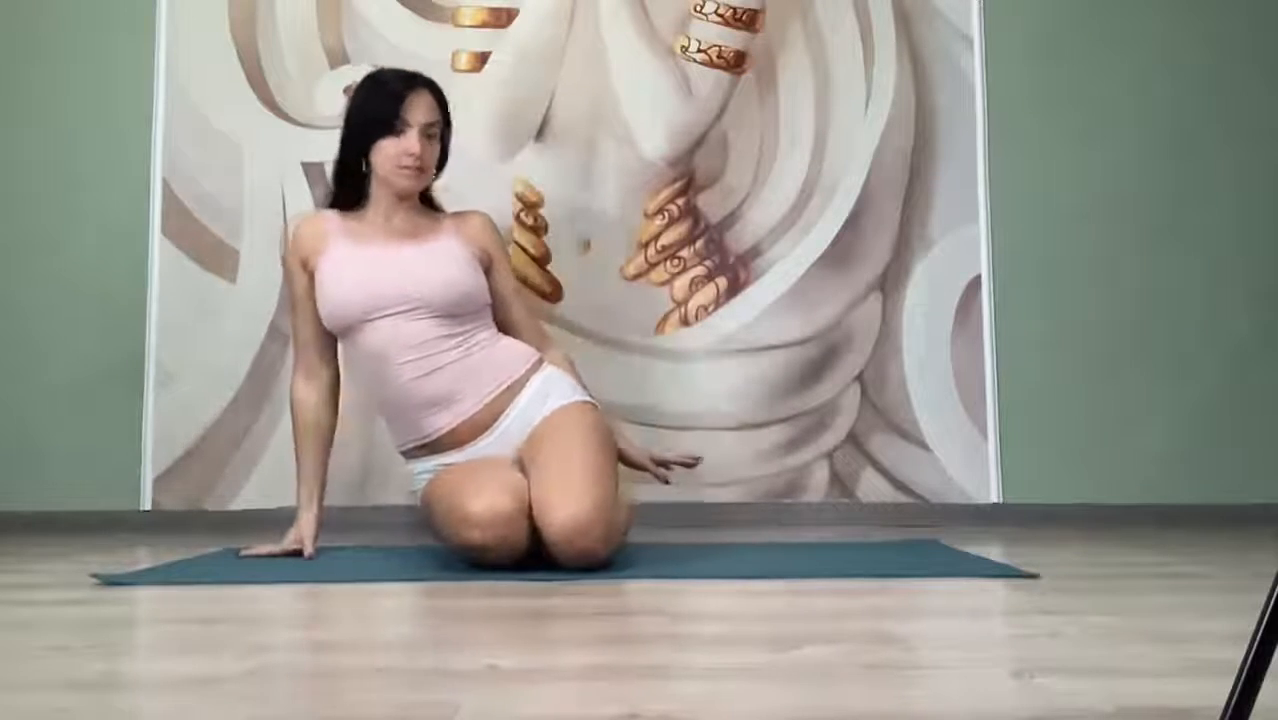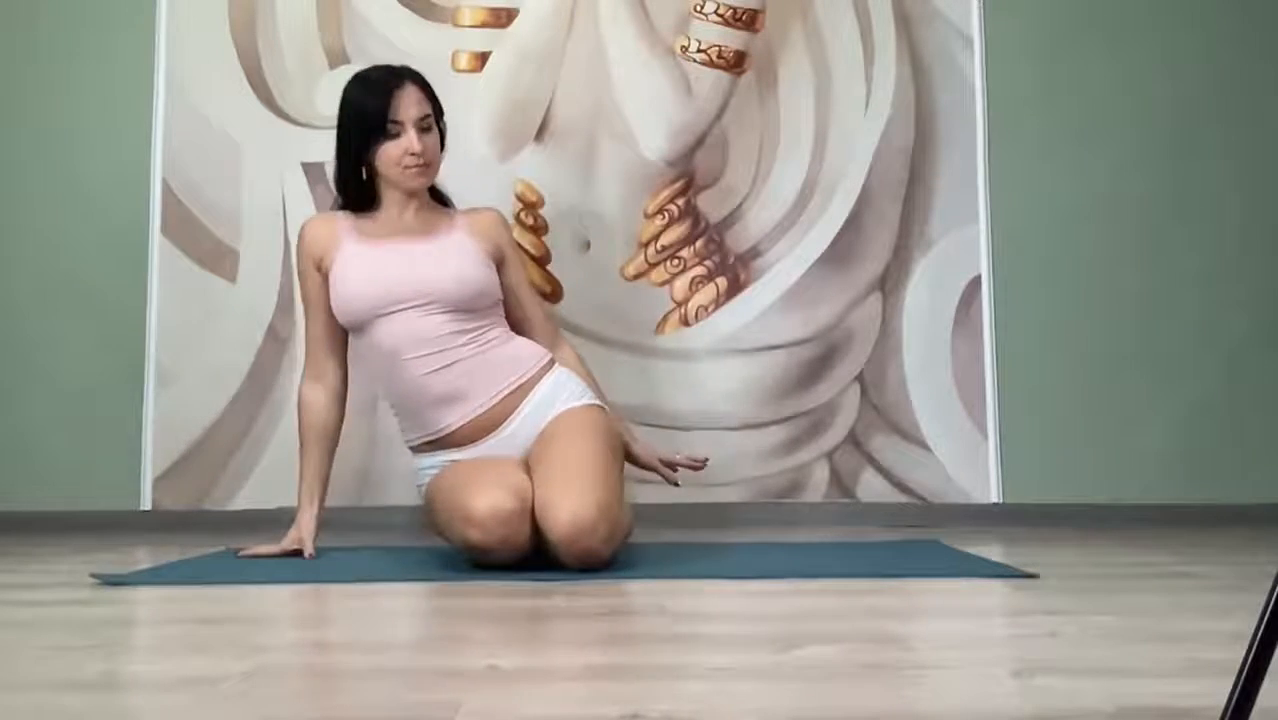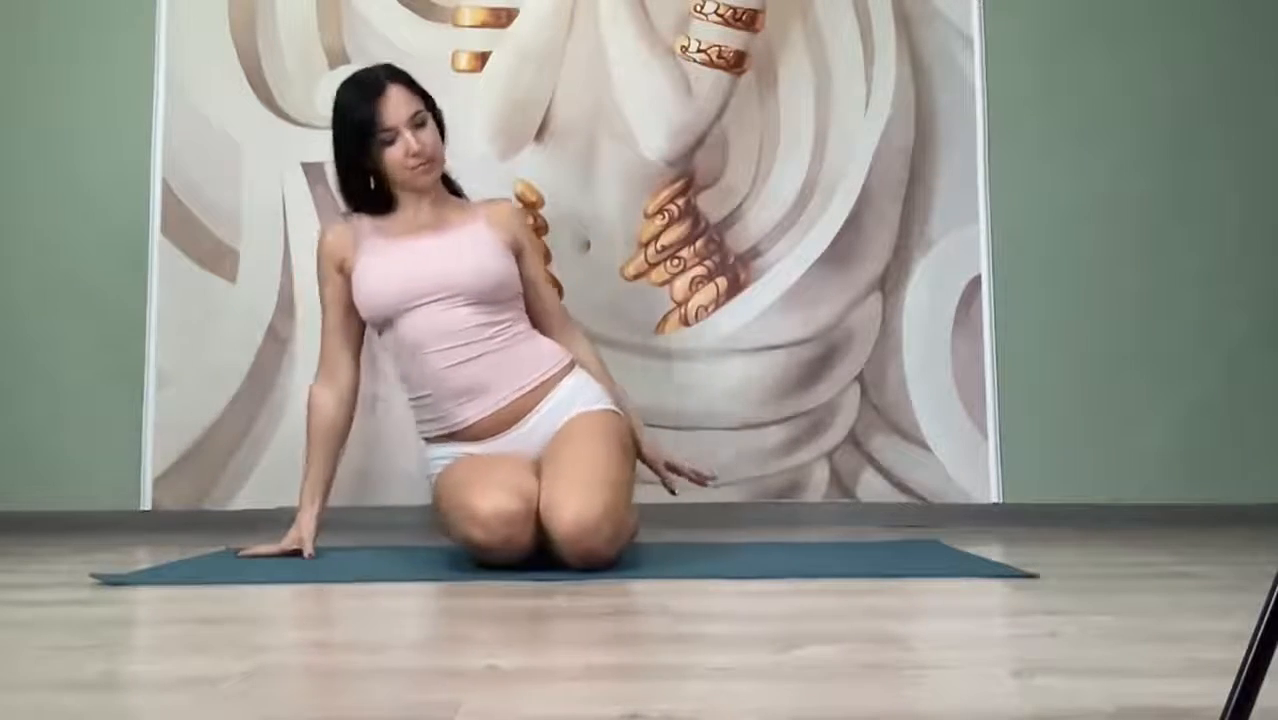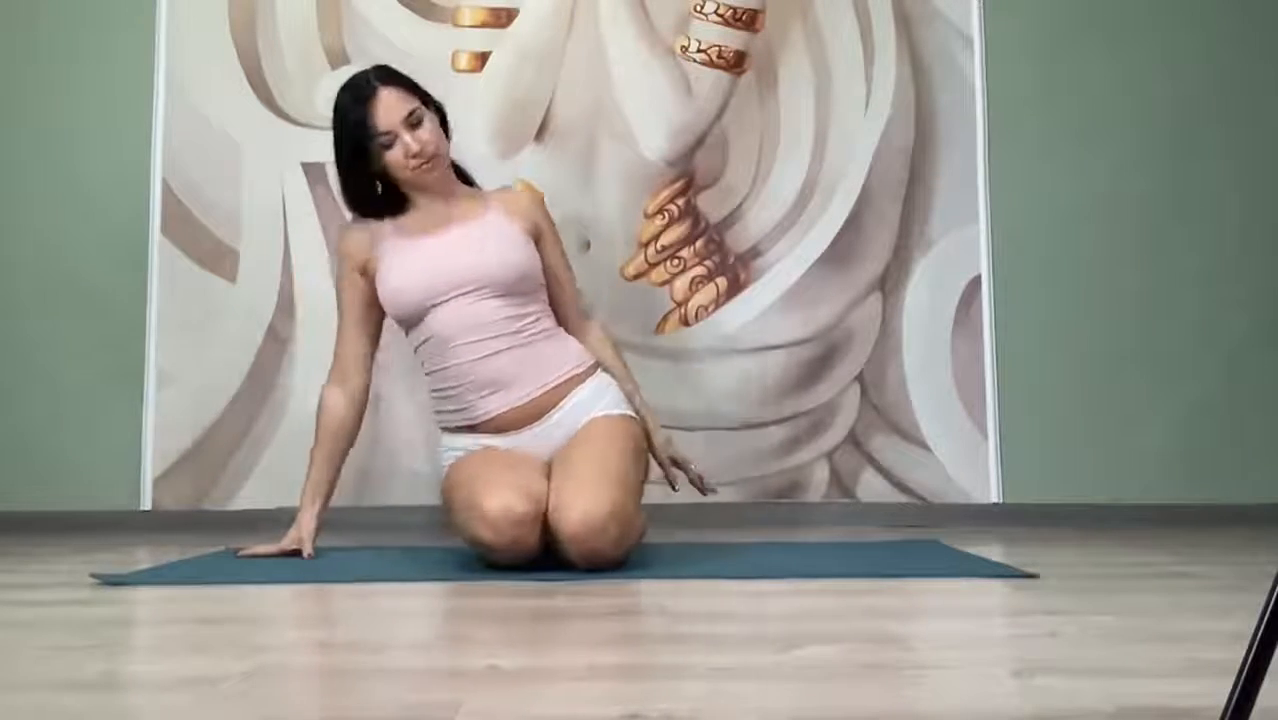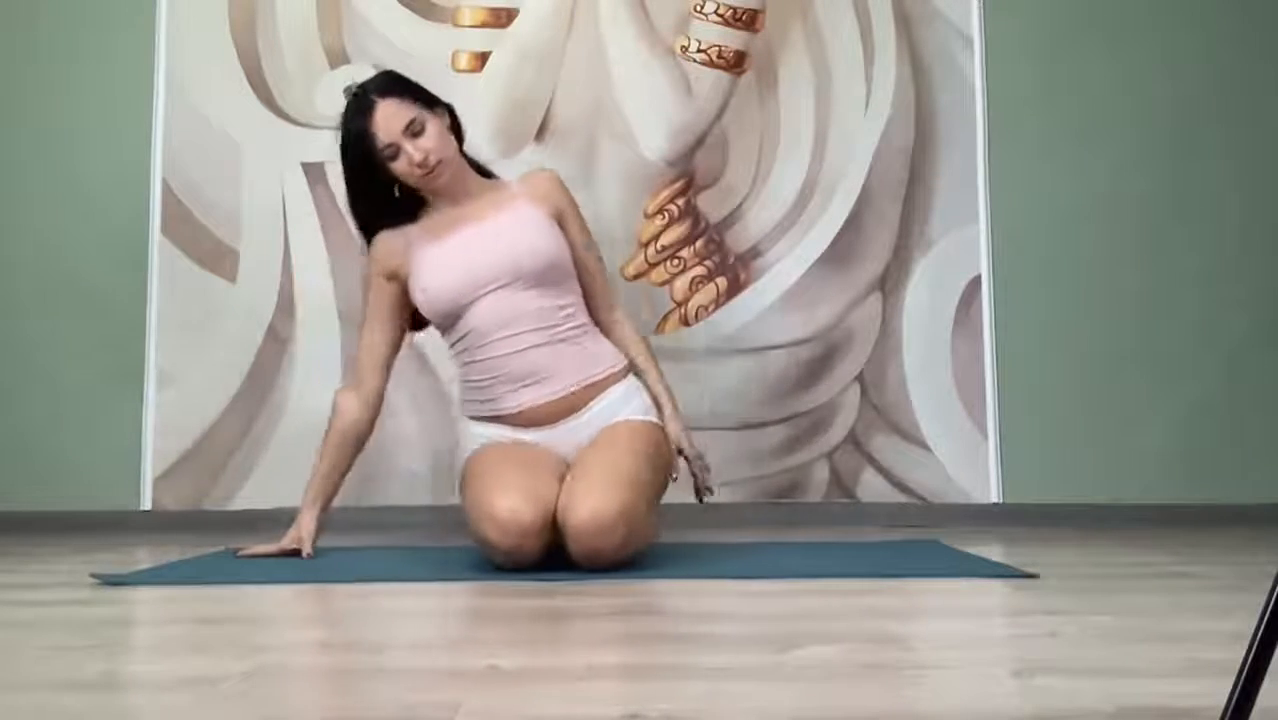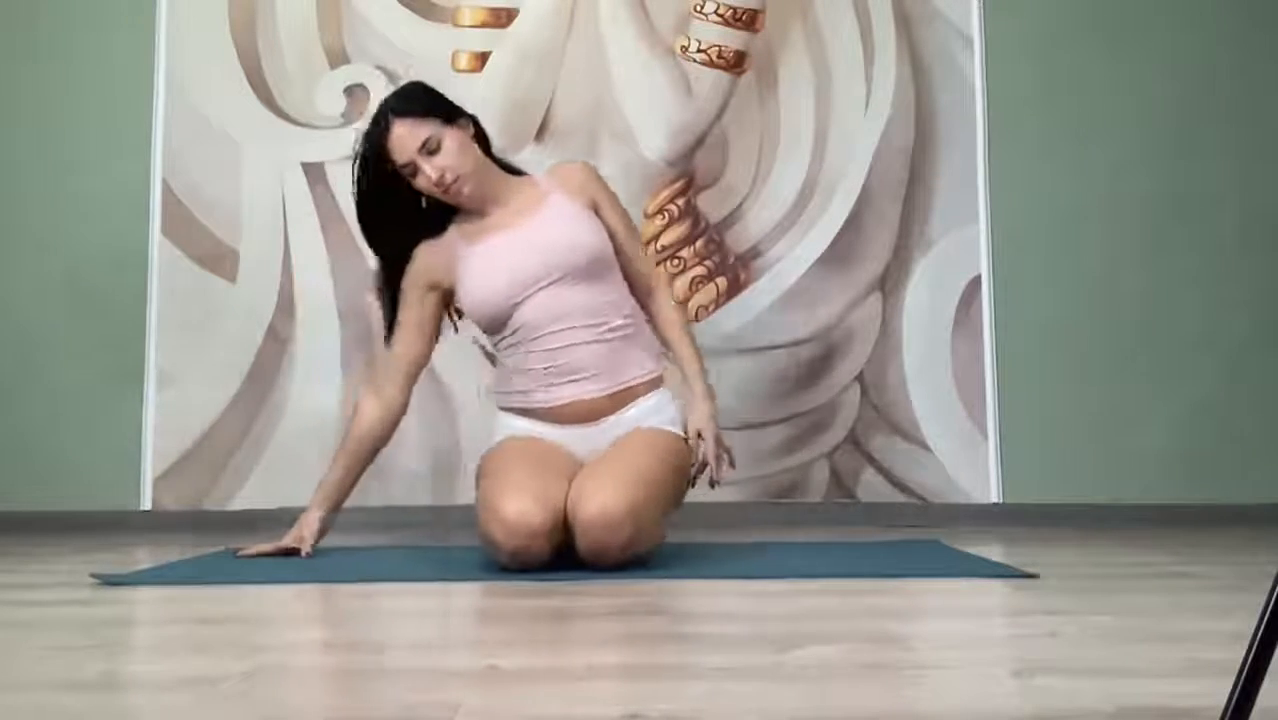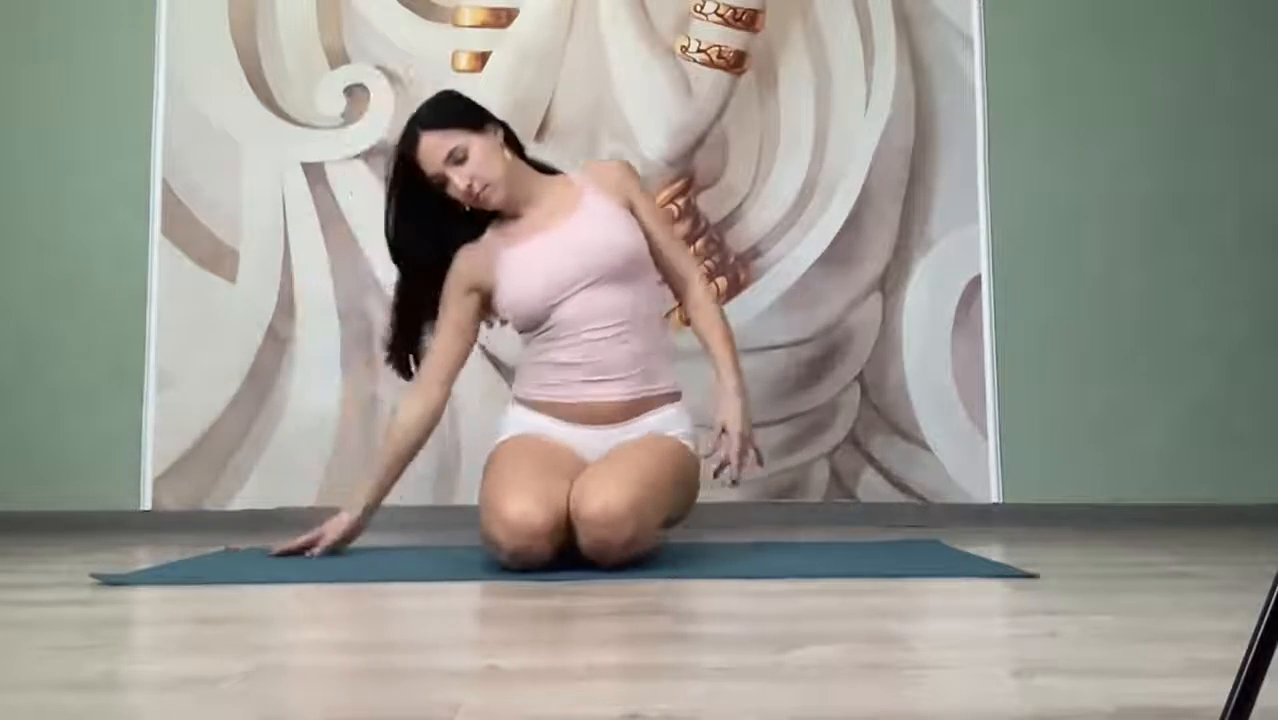
dt=0.2s
person 1, frame 1
left shoulder: (473, 231)
right shoulder: (312, 238)
left elbow: (541, 344)
right elbow: (313, 378)
left wrist: (616, 439)
right wrist: (308, 510)
left hip: (537, 406)
right hip: (447, 462)
left knee: (579, 537)
right knee: (492, 528)
left ankle: (608, 503)
right ankle: (530, 506)
person 1, frame 2
left shoulder: (484, 228)
right shoulder: (325, 239)
left elbow: (552, 342)
right elbow: (323, 379)
left wrist: (626, 437)
right wrist: (308, 511)
left hip: (547, 406)
right hip: (451, 458)
left knee: (581, 538)
right knee: (494, 527)
left ankle: (604, 500)
right ankle: (532, 504)
person 1, frame 3
left shoulder: (500, 219)
right shoulder: (345, 243)
left elbow: (566, 334)
right elbow: (335, 380)
left wrist: (638, 435)
right wrist: (308, 511)
left hip: (562, 408)
right hip: (464, 452)
left knee: (584, 536)
right knee: (498, 526)
left ankle: (607, 496)
right ankle: (536, 505)
person 1, frame 4
left shoulder: (517, 207)
right shoulder: (365, 244)
left elbow: (582, 324)
right elbow: (346, 383)
left wrist: (650, 425)
right wrist: (310, 510)
left hip: (582, 408)
right hip: (479, 445)
left knee: (592, 536)
right knee: (506, 529)
left ankle: (614, 503)
right ankle: (550, 506)
person 1, frame 5
left shoulder: (540, 192)
right shoulder: (394, 249)
left elbow: (609, 312)
right elbow: (362, 388)
left wrist: (668, 410)
right wrist: (311, 510)
left hip: (608, 409)
right hip: (504, 437)
left knee: (598, 534)
right knee: (513, 532)
left ankle: (629, 505)
right ankle: (554, 500)
person 1, frame 6
left shoulder: (573, 184)
right shoulder: (435, 260)
left elbow: (655, 292)
right elbow: (385, 392)
left wrist: (700, 394)
right wrist: (320, 510)
left hip: (640, 416)
right hip: (530, 432)
left knee: (605, 531)
right knee: (519, 535)
left ankle: (639, 505)
right ankle: (569, 503)
person 1, frame 7
left shoulder: (608, 182)
right shoulder: (475, 262)
left elbow: (691, 285)
right elbow: (426, 392)
left wrist: (731, 388)
right wrist: (360, 508)
left hip: (650, 427)
right hip: (542, 429)
left knee: (606, 527)
right knee: (519, 534)
left ankle: (650, 505)
right ankle: (571, 508)
